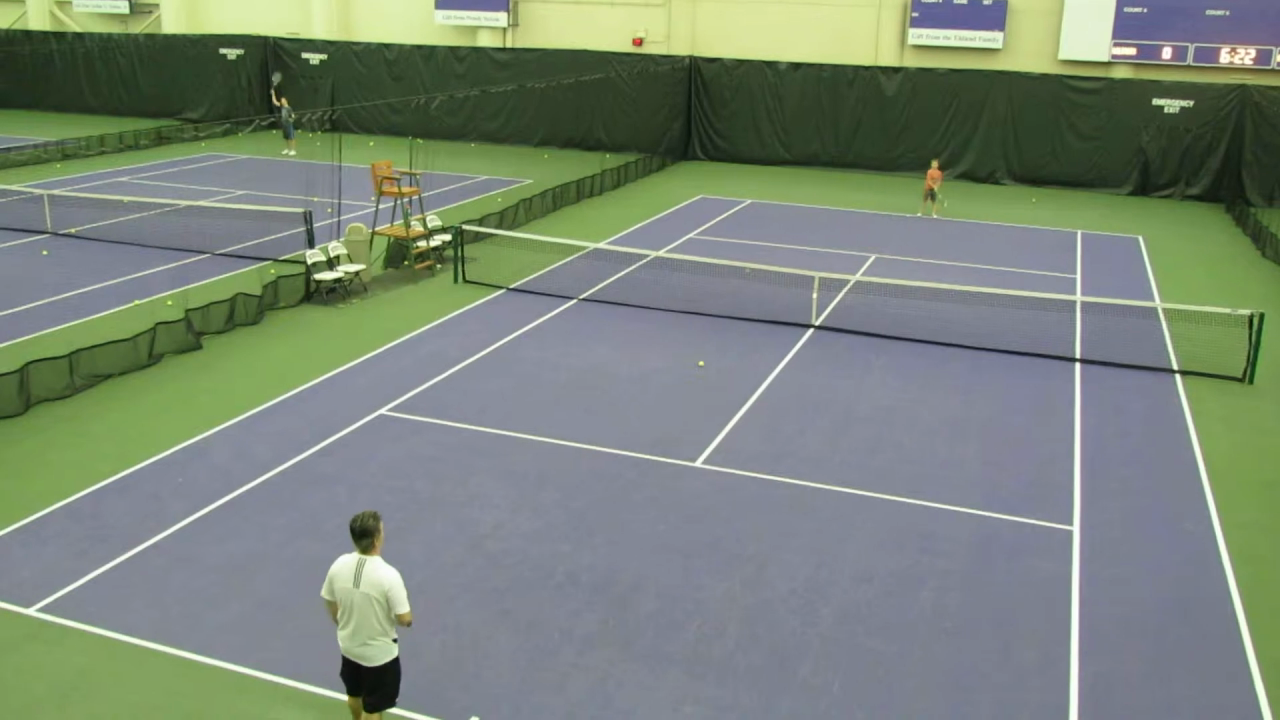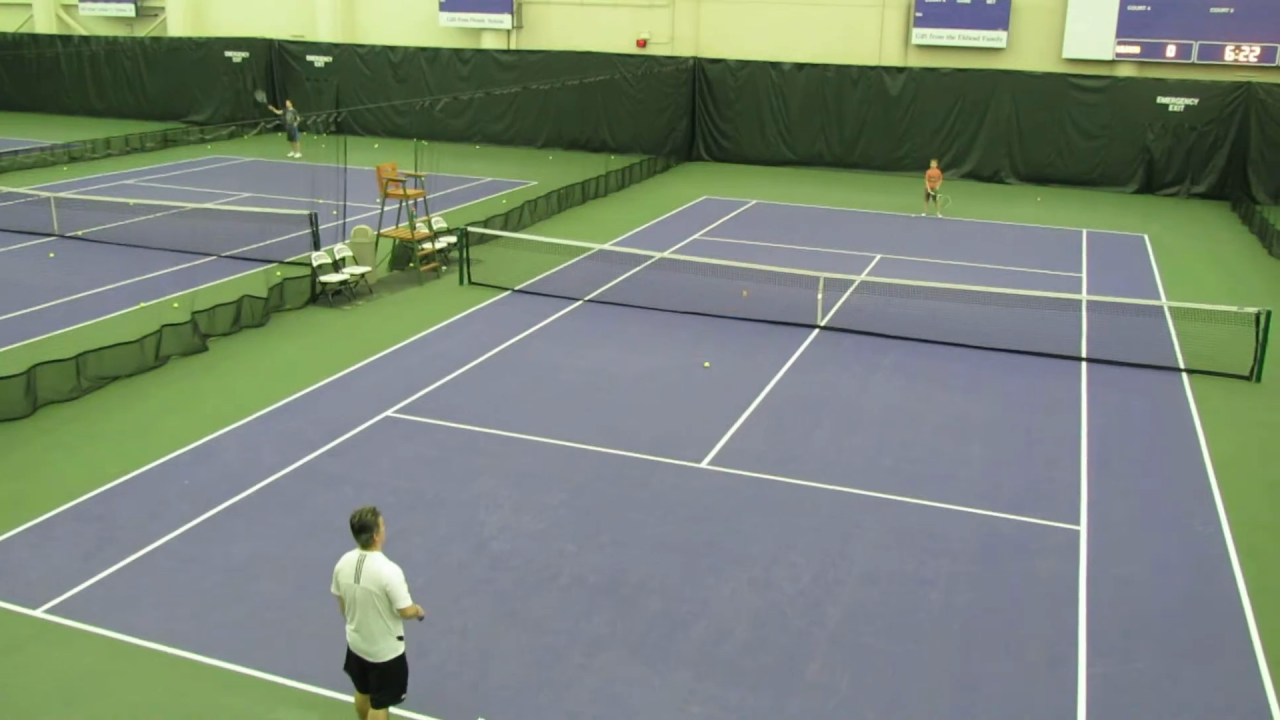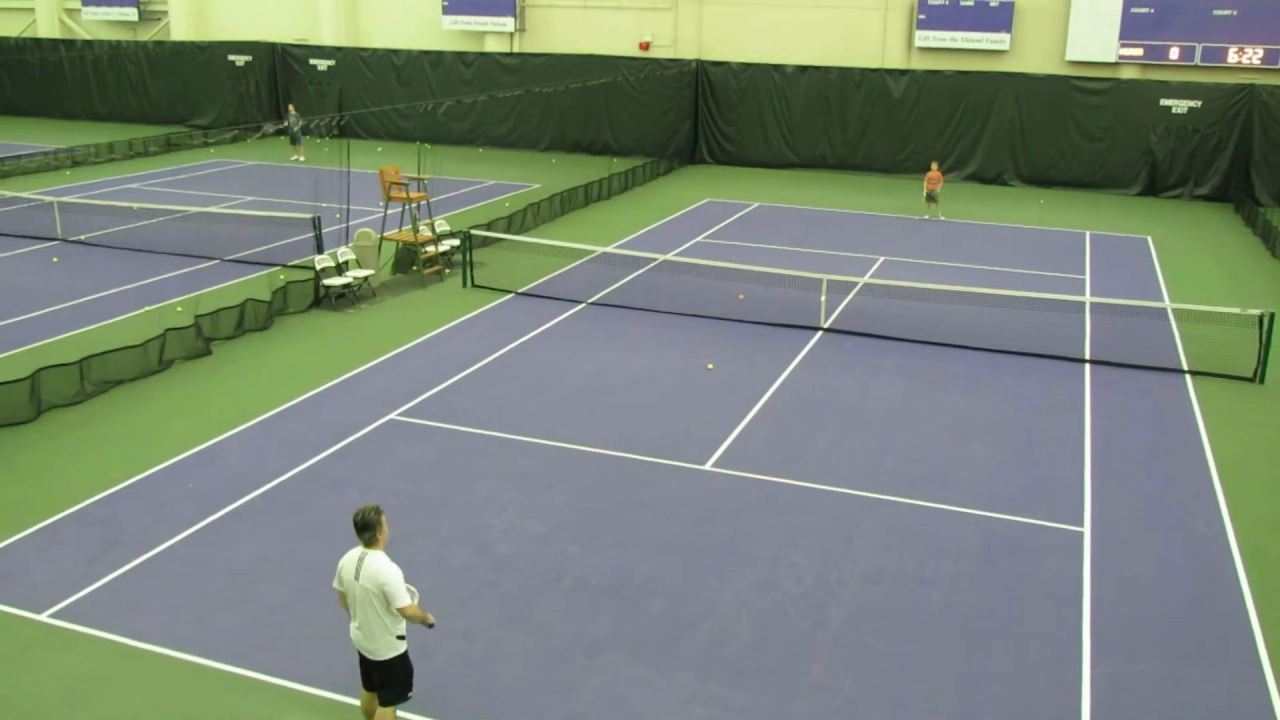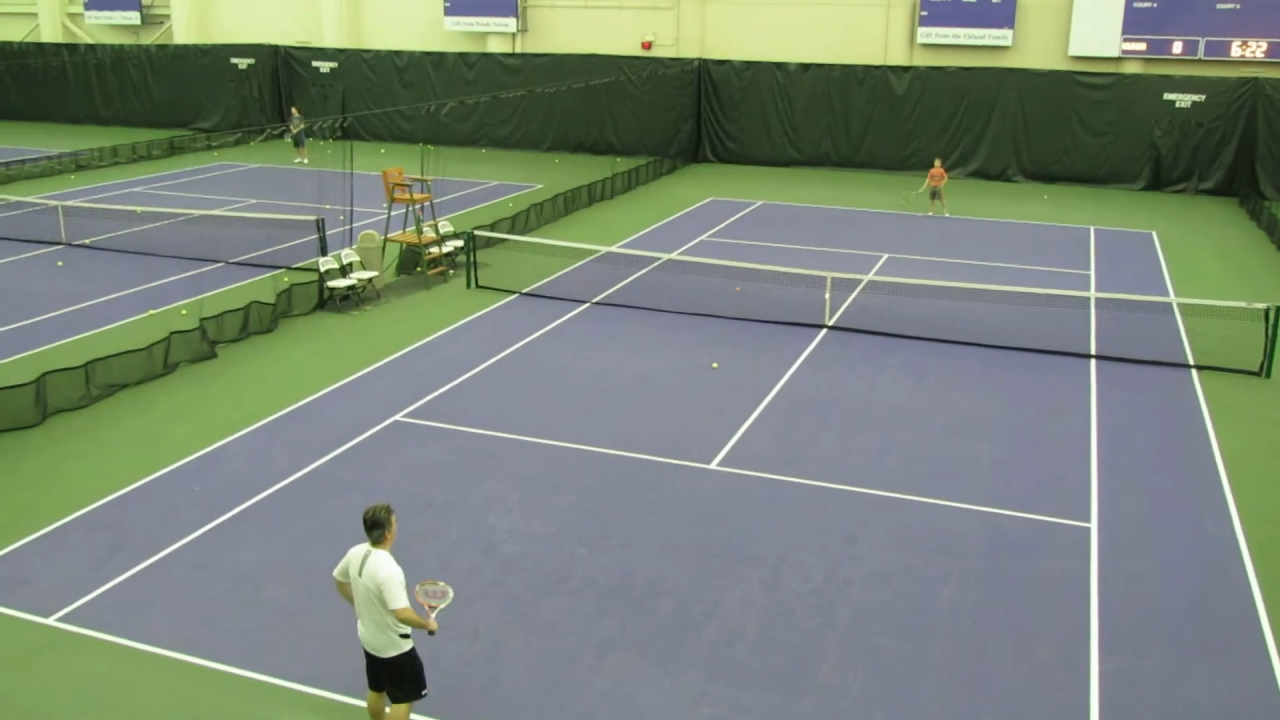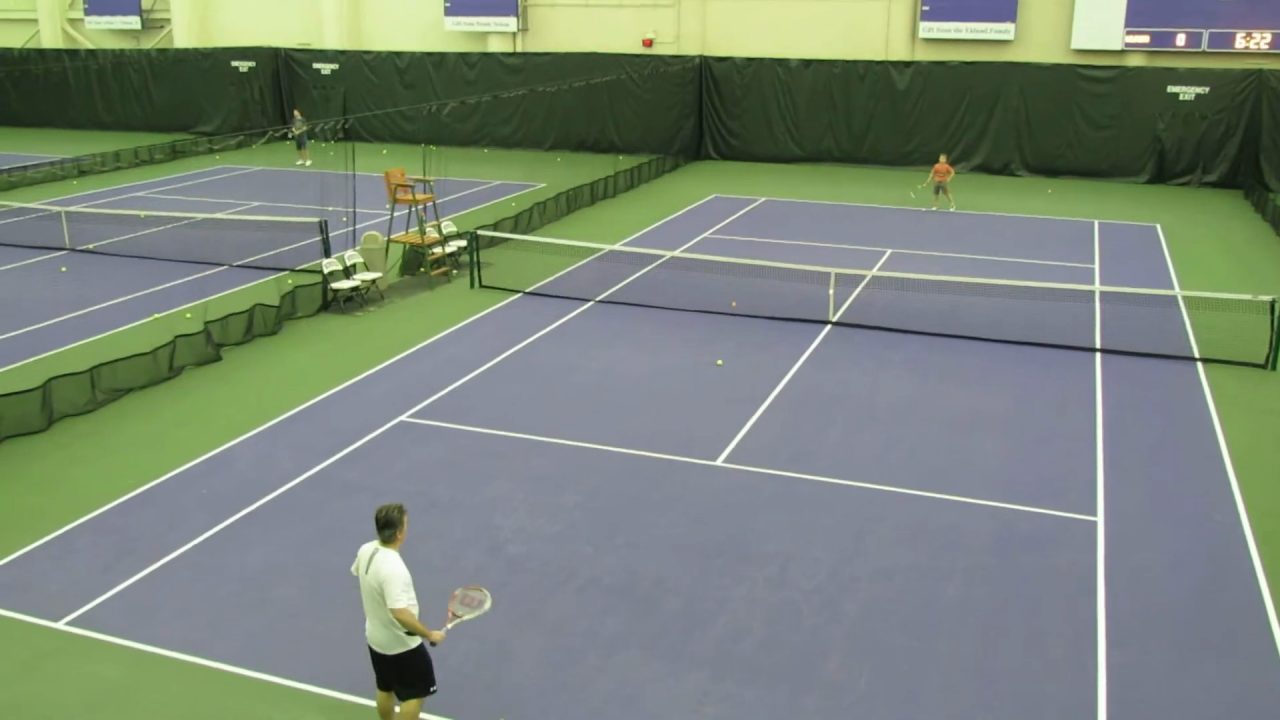
dt=0.2s
person 1, frame 1
left shoulder: (339, 565)
right shoulder: (388, 576)
left elbow: (331, 606)
right elbow: (404, 619)
right wrist: (408, 619)
left hip: (348, 647)
right hip: (379, 654)
left knee: (355, 695)
person 1, frame 2
left shoulder: (344, 562)
right shoulder: (388, 571)
left elbow: (342, 604)
right elbow: (406, 611)
right wrist: (419, 611)
left hip: (356, 643)
right hip: (386, 650)
left knee: (363, 692)
person 1, frame 3
left shoulder: (347, 559)
right shoulder: (387, 570)
left elbow: (343, 599)
right elbow: (408, 612)
right wrist: (426, 618)
left hip: (362, 640)
right hip: (388, 649)
left knee: (369, 690)
right knee: (387, 703)
person 1, frame 4
left shoulder: (355, 554)
right shoulder: (388, 569)
left elbow: (340, 581)
right elbow: (402, 614)
right wrist: (427, 623)
left hip: (369, 638)
right hip: (394, 646)
left knee: (376, 690)
right knee: (403, 699)
person 1, frame 5
left shoulder: (366, 550)
right shoulder: (393, 568)
left elbow: (358, 575)
right elbow: (400, 614)
right wrist: (429, 634)
left hip: (376, 638)
right hip: (401, 643)
left knee: (385, 689)
right knee: (414, 695)
